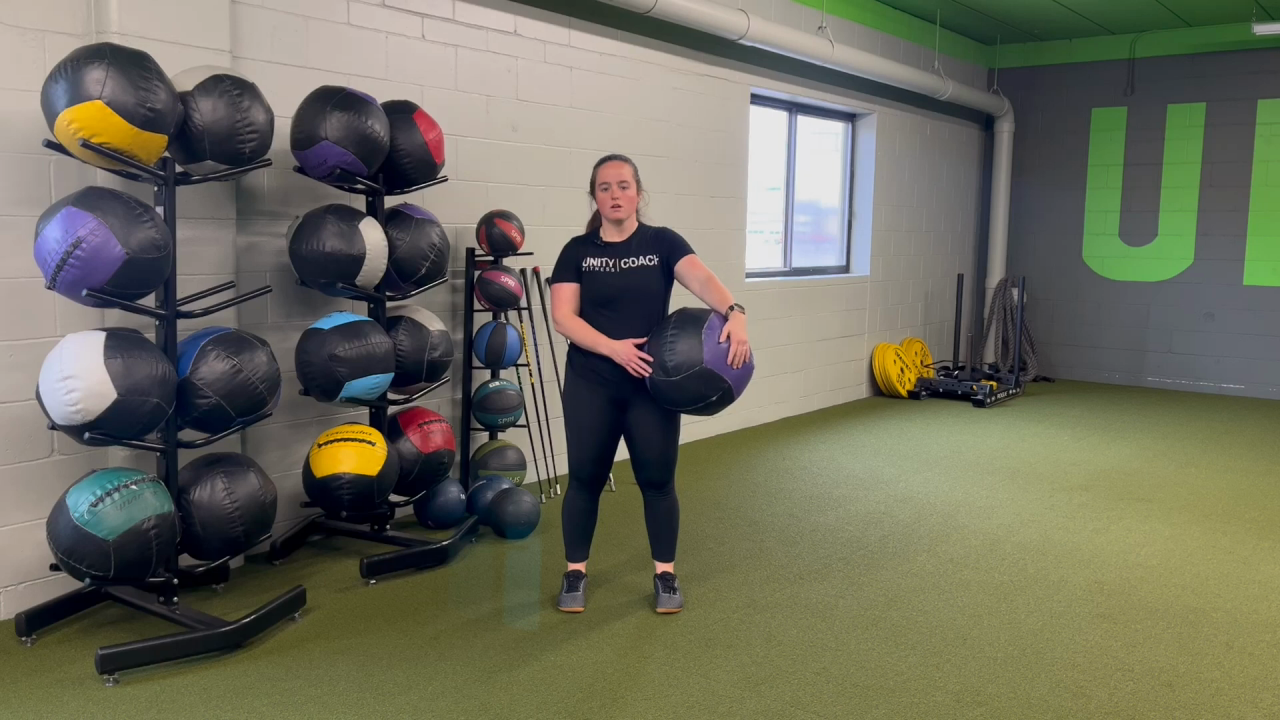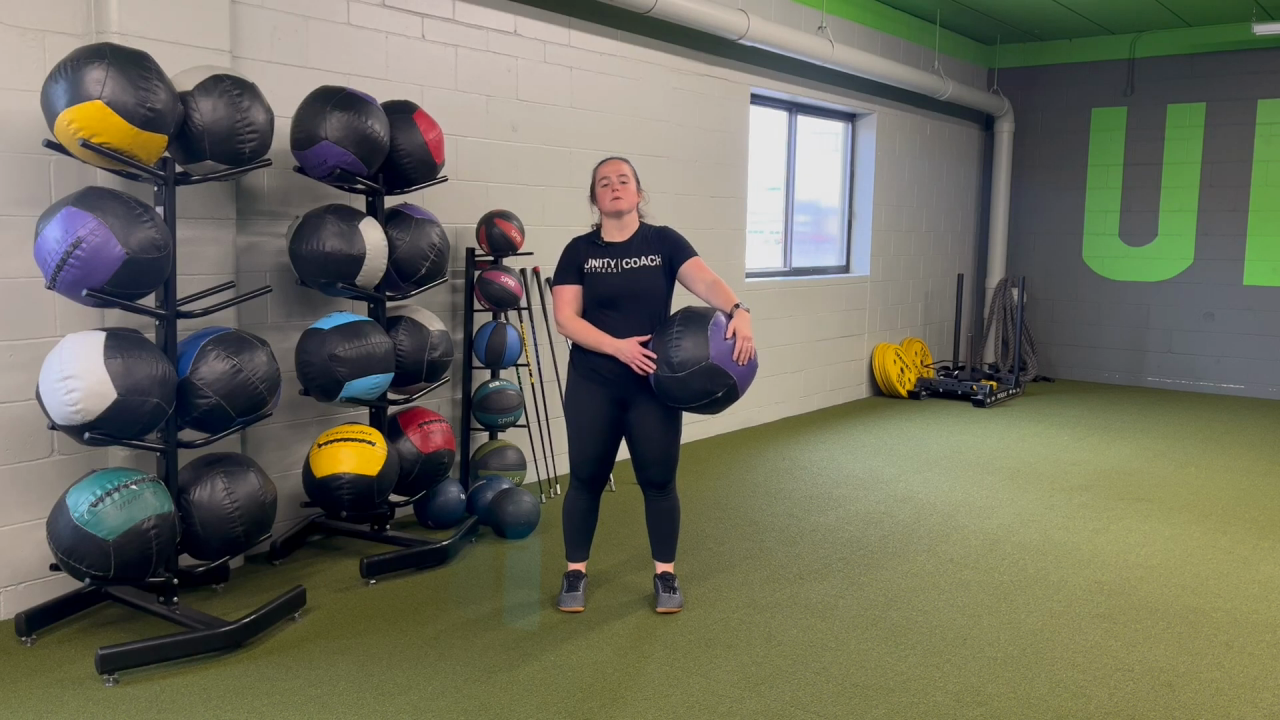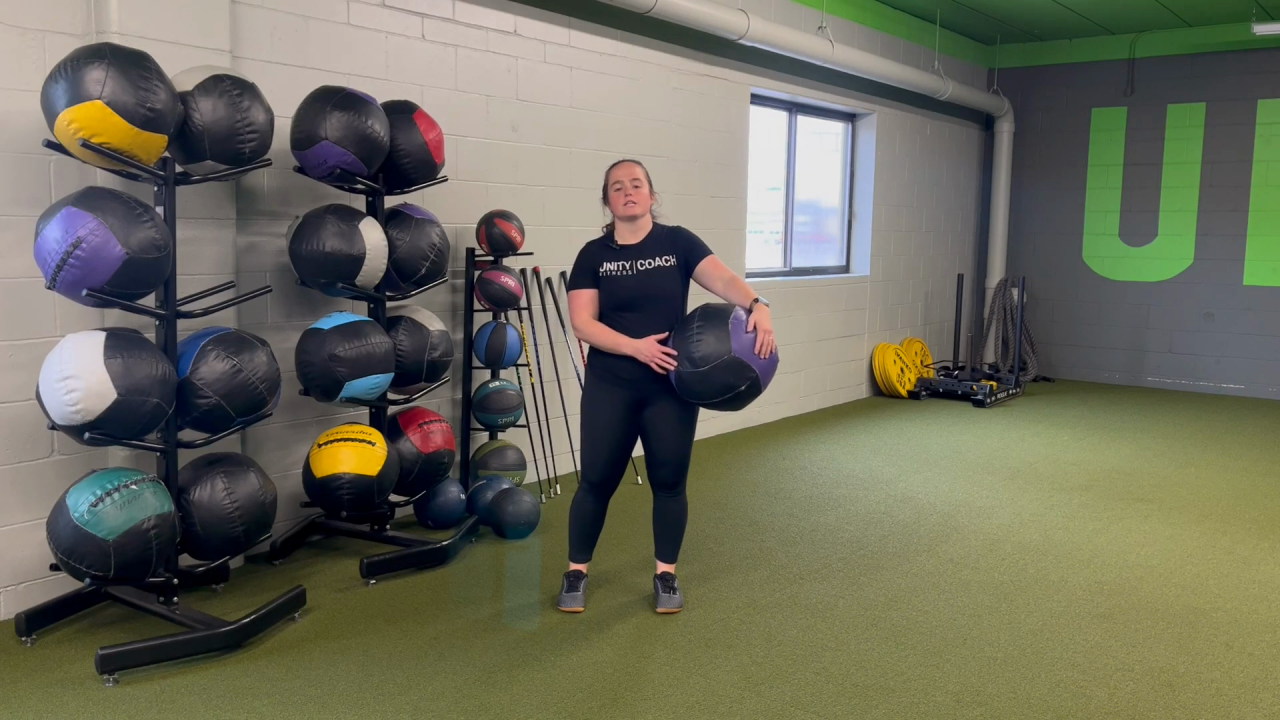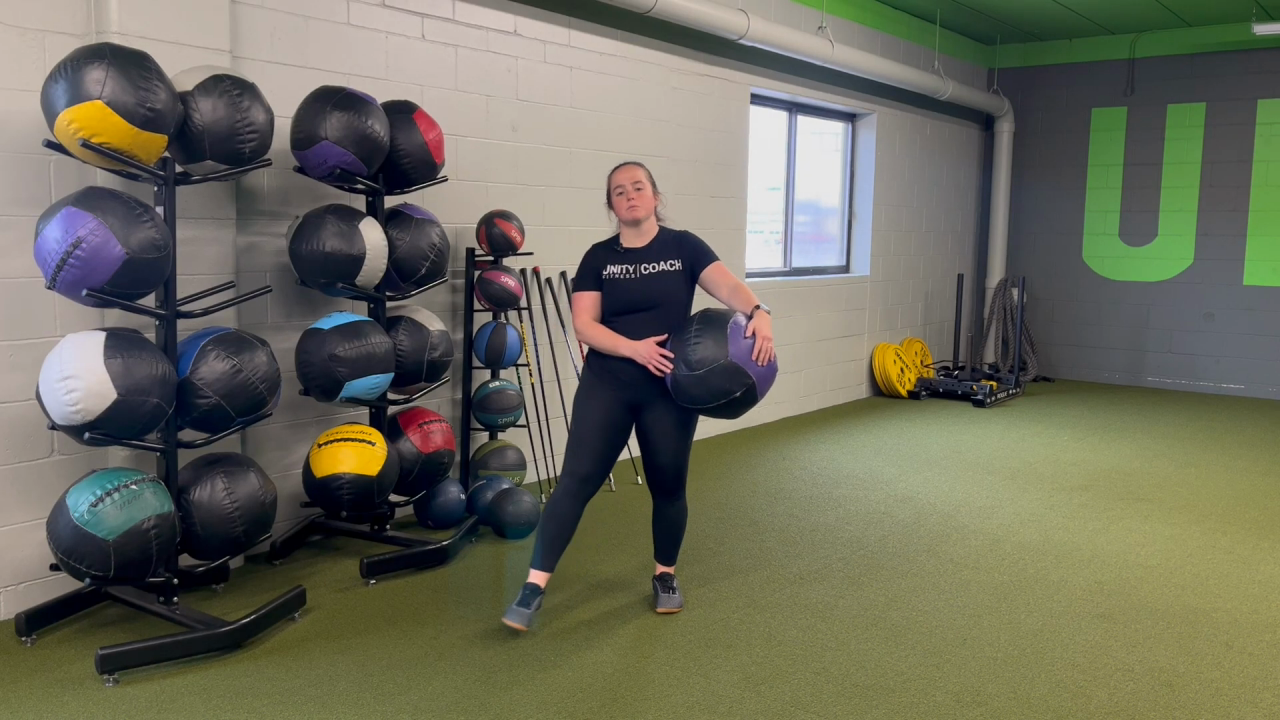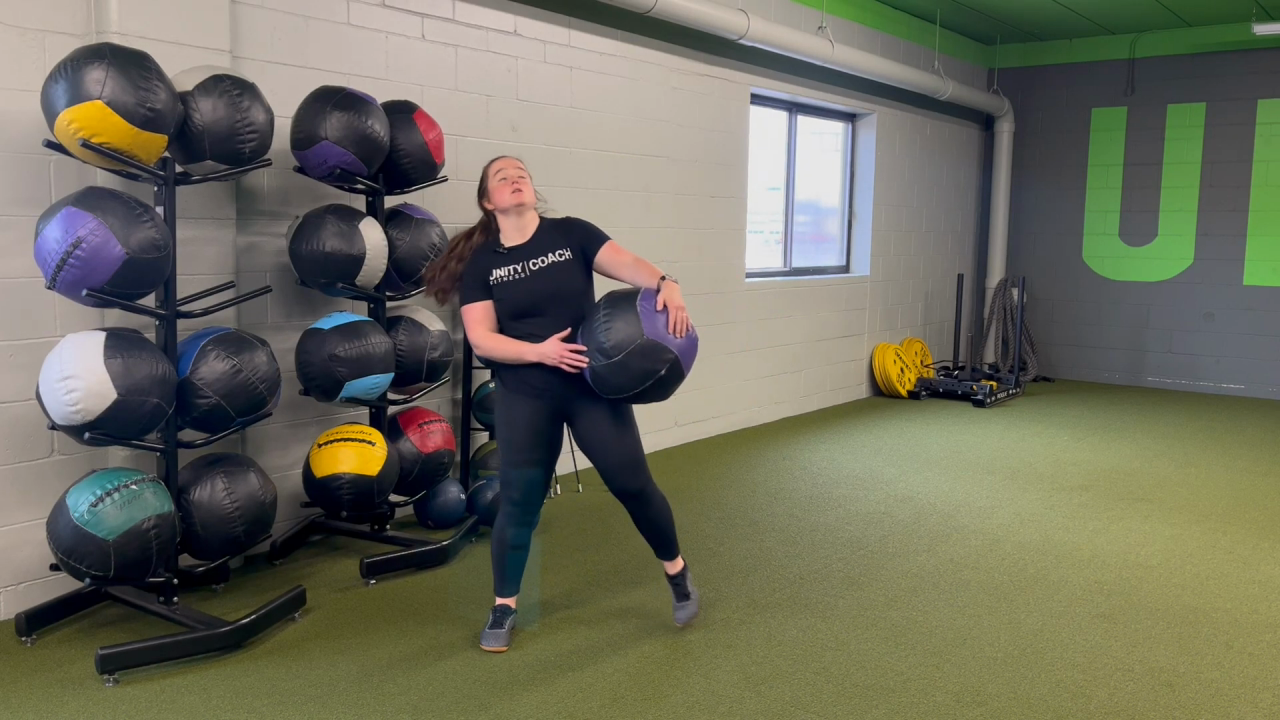
dt=0.7s
person 1, frame 1
left shoulder: (662, 242)
right shoulder: (577, 251)
left elbow: (701, 279)
right elbow: (563, 318)
left wrist: (733, 313)
right wrist: (613, 347)
left hip: (653, 385)
right hip: (591, 386)
left knee: (658, 480)
right knee: (585, 479)
left ankle: (665, 574)
right ankle: (575, 572)
person 1, frame 2
left shoulder: (663, 242)
right shoulder: (579, 251)
left elbow: (705, 281)
right elbow: (566, 319)
left wrist: (738, 312)
right wrist: (617, 346)
left hip: (654, 384)
right hip: (592, 386)
left knee: (659, 480)
right knee: (587, 478)
left ankle: (665, 574)
right ankle: (575, 571)
person 1, frame 3
left shoulder: (677, 242)
right shoulder: (593, 255)
left elbow: (722, 278)
right elbow: (582, 323)
left wrist: (757, 305)
right wrist: (635, 346)
left hip: (672, 386)
right hip: (610, 387)
left knee: (669, 480)
right knee: (597, 481)
left ankle: (666, 575)
right ankle: (576, 572)
person 1, frame 4
left shoulder: (683, 247)
right shoulder: (598, 258)
left elbow: (727, 285)
right elbow: (584, 325)
left wrist: (757, 313)
right wrist: (634, 348)
left hip: (669, 389)
right hip: (605, 386)
left knee: (668, 485)
right knee: (576, 481)
left ankle: (665, 575)
right ankle: (534, 586)
person 1, frame 5
left shoulder: (571, 233)
right shoulder: (481, 263)
left elbow: (625, 263)
right elbow: (481, 338)
left wrist: (665, 283)
right wrist: (540, 351)
left hip: (593, 385)
right hip: (525, 397)
left knee: (632, 483)
right knee: (519, 502)
left ankle: (676, 570)
right ankle: (504, 606)
